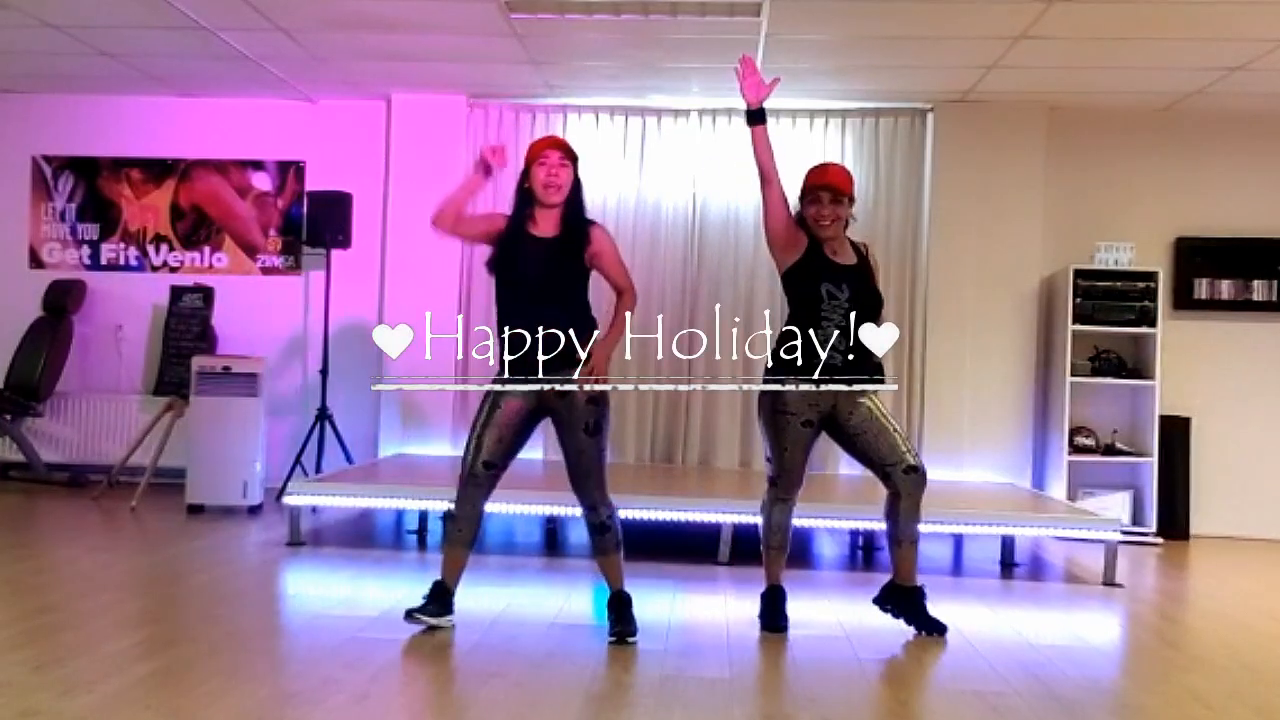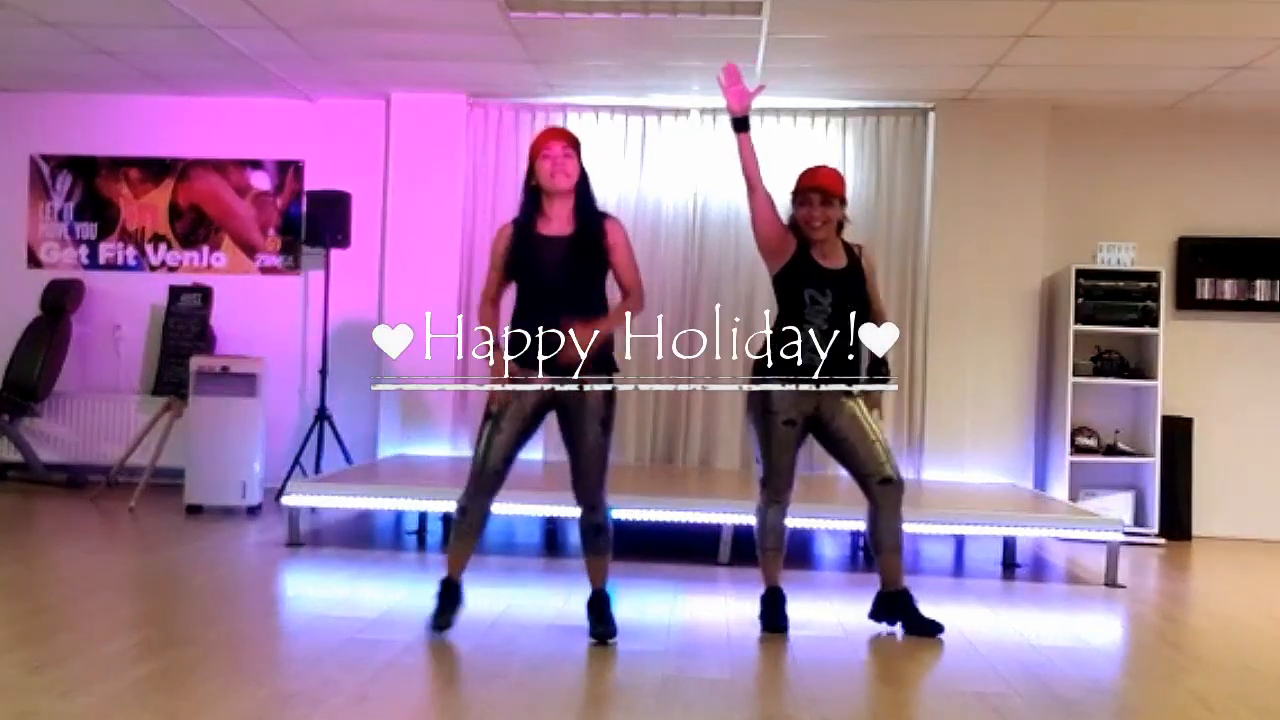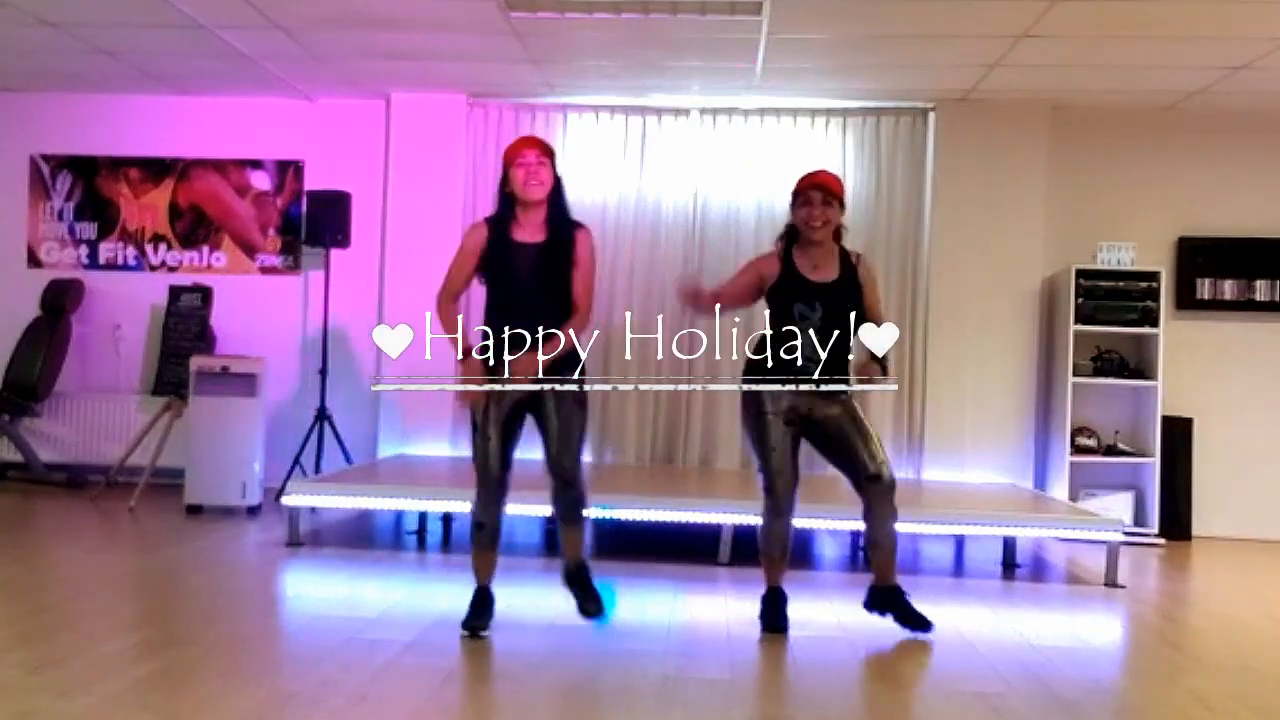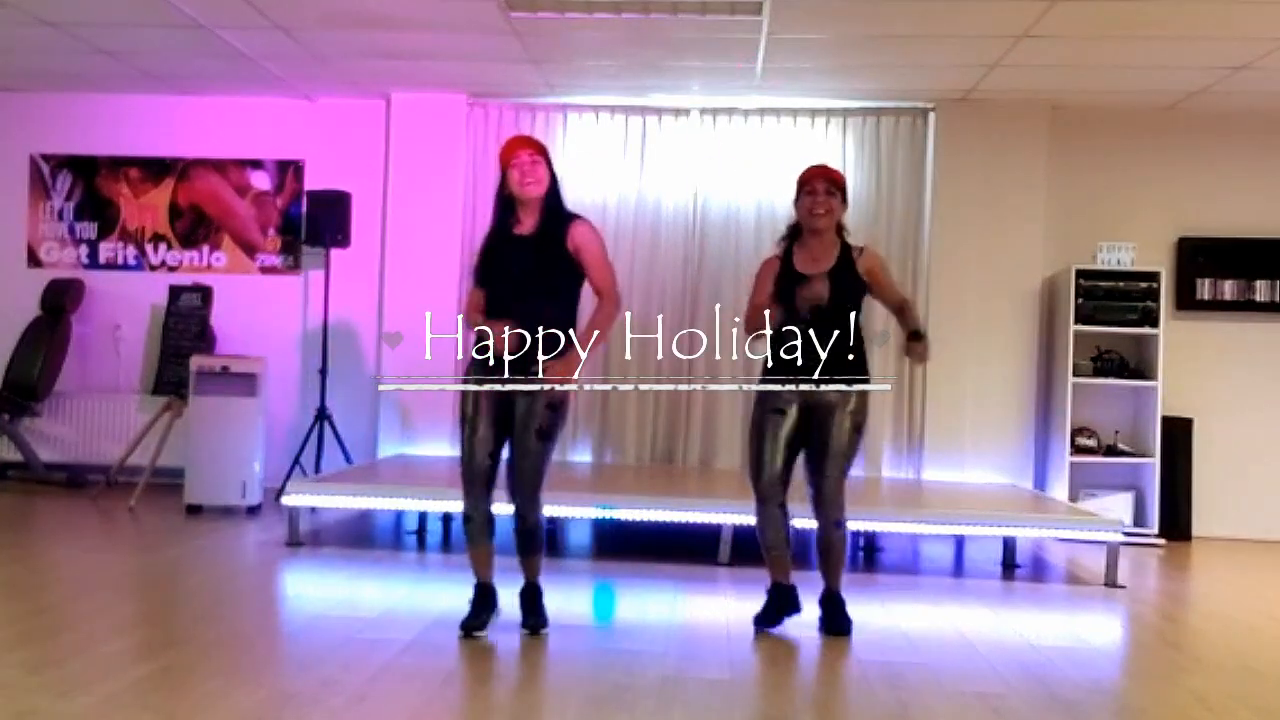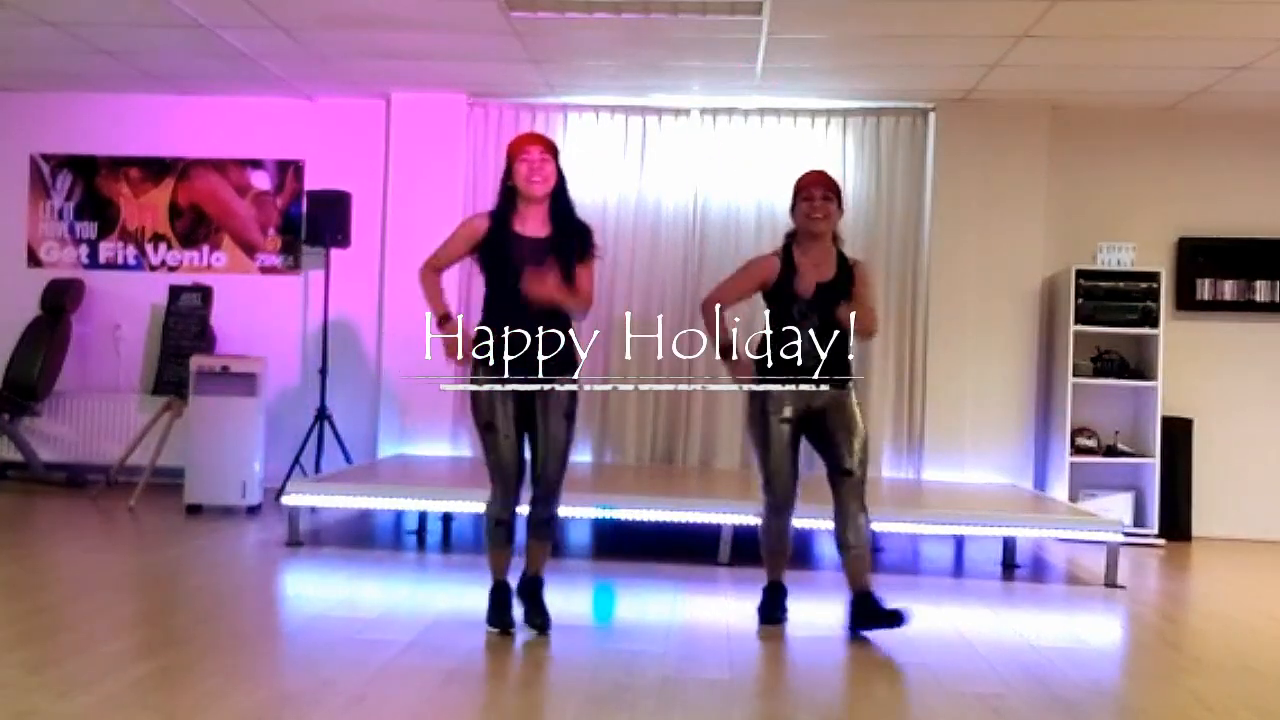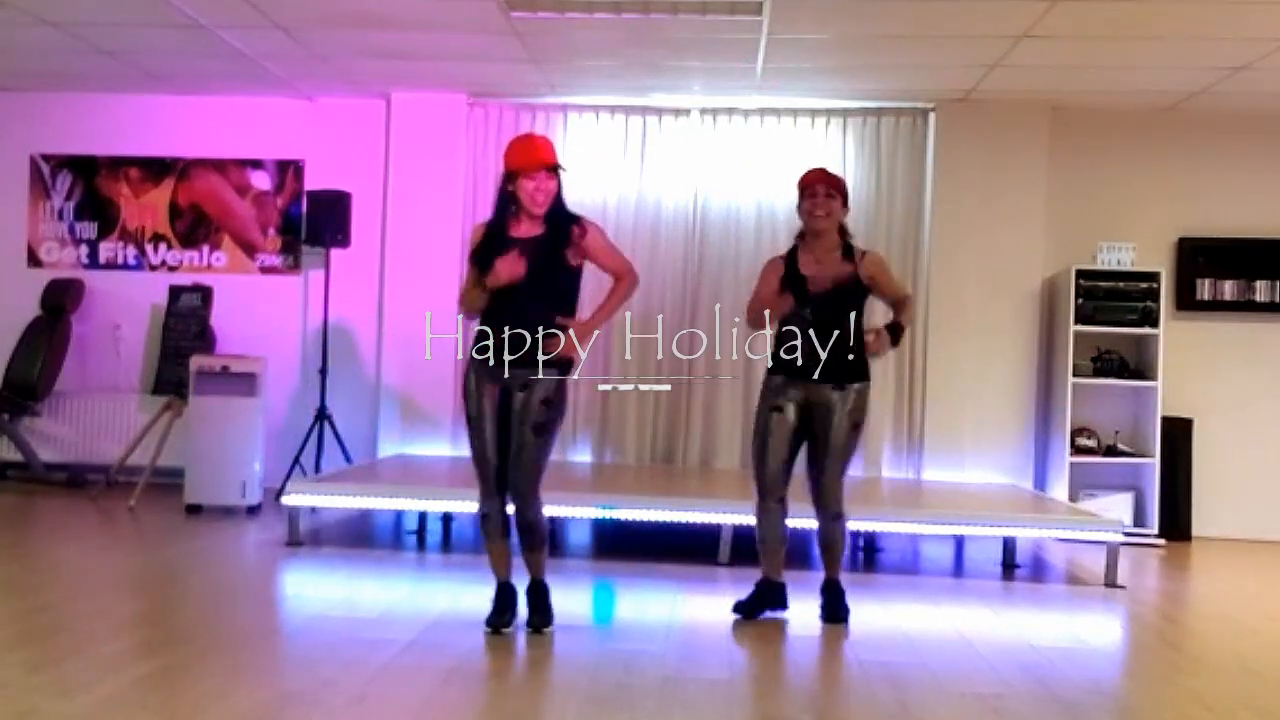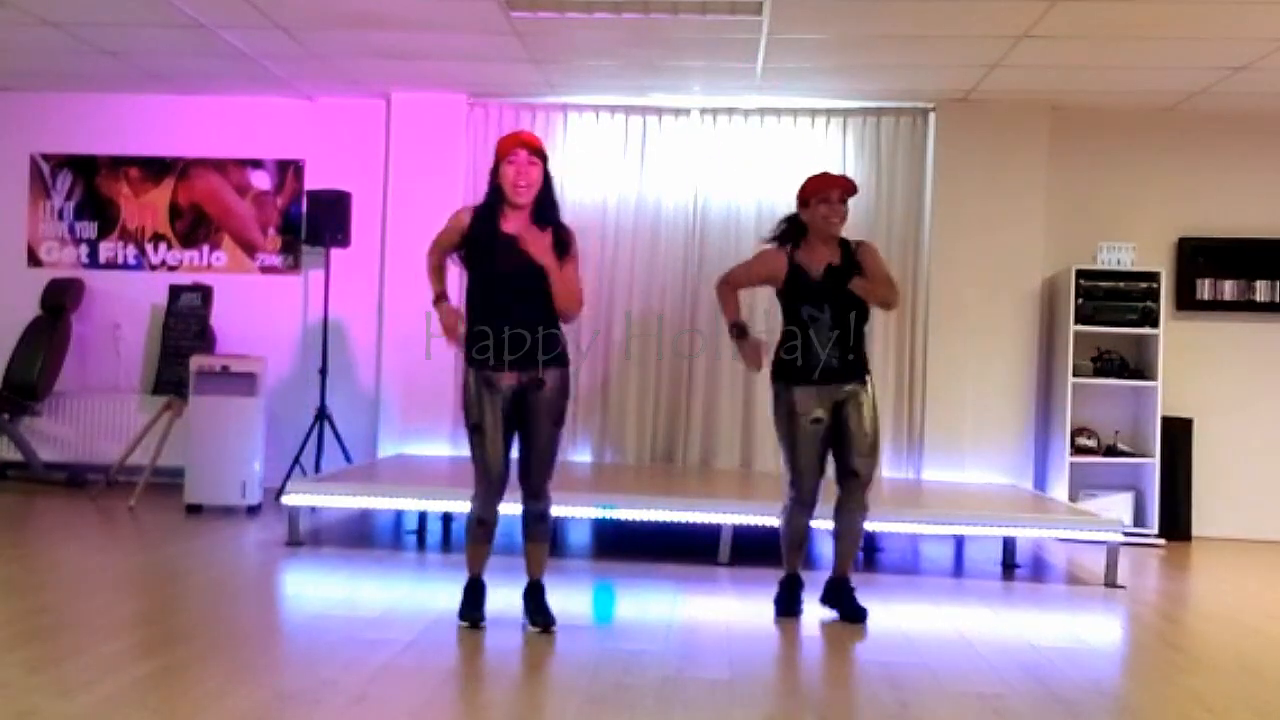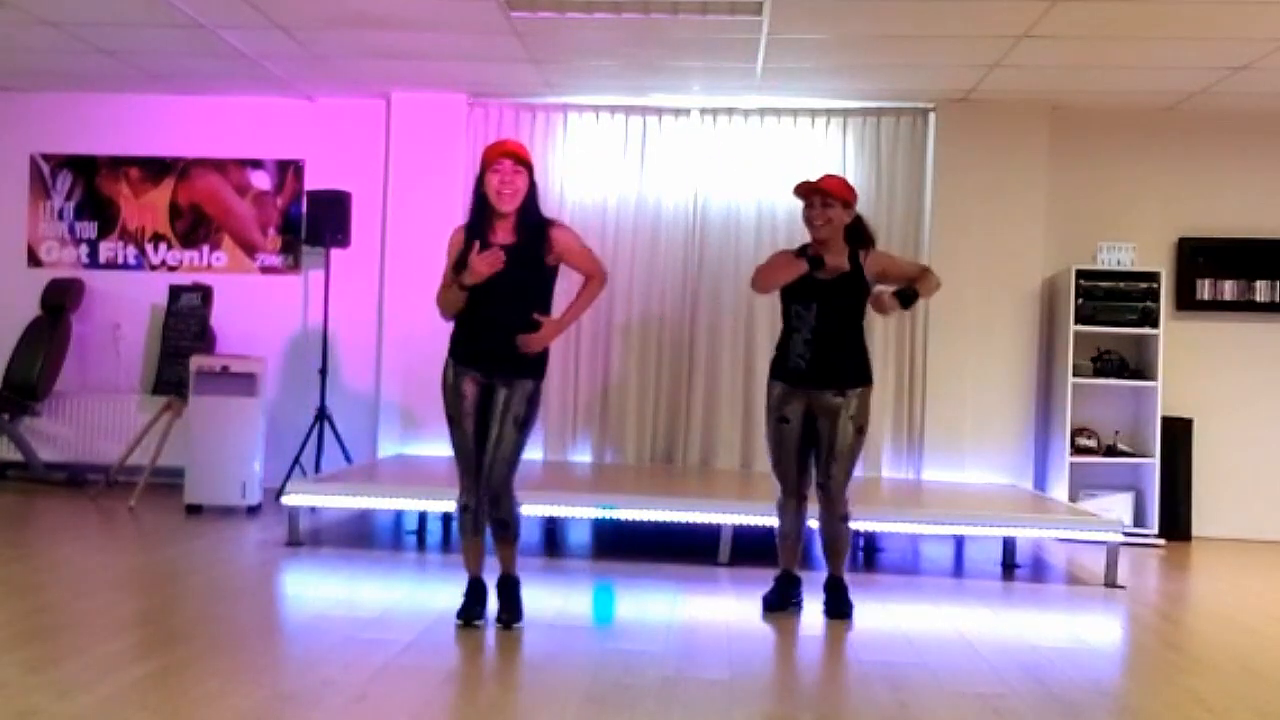
dt=0.4s
person 1, frame 1
left shoulder: (590, 234)
right shoulder: (505, 228)
left elbow: (627, 293)
right elbow: (444, 221)
left wrist: (604, 347)
right wrist: (483, 170)
left hip: (575, 379)
right hip: (516, 378)
left knee: (592, 495)
right knee: (472, 482)
left ankle: (619, 601)
right ankle: (442, 596)
person 1, frame 2
left shoulder: (606, 231)
right shoulder: (513, 235)
left elbow: (634, 297)
right elbow: (490, 300)
left wrist: (600, 329)
right wrist: (495, 358)
left hip: (588, 375)
right hip: (525, 374)
left knee: (590, 494)
right knee: (482, 479)
left ankle: (599, 600)
right ankle: (451, 587)
person 1, frame 3
left shoulder: (576, 237)
right shoulder: (484, 235)
left elbow: (582, 316)
right elbow: (448, 299)
left wrist: (541, 356)
right wrist: (466, 358)
left hip: (558, 372)
right hip: (497, 376)
left knee: (567, 474)
right knee: (490, 487)
left ankle: (576, 569)
right ankle: (482, 595)
person 1, frame 4
left shoulder: (574, 231)
right shoulder: (496, 237)
left elbow: (609, 299)
right elbow: (473, 307)
left wrist: (575, 356)
right wrist: (485, 328)
left hip: (542, 377)
right hip: (488, 372)
left knee: (524, 489)
right knee: (475, 485)
left ankle: (531, 589)
right ankle: (483, 592)
person 1, frame 5
left shoulder: (575, 235)
right shoulder: (484, 226)
left elbow: (582, 305)
right elbow: (430, 271)
left wrist: (555, 294)
right wrist: (447, 323)
left hip: (554, 371)
right hip: (496, 368)
left knee: (549, 484)
right knee: (506, 484)
left ankle: (533, 584)
right ankle: (499, 587)
person 1, frame 6
left shoulder: (577, 232)
right shoulder: (487, 233)
left elbow: (627, 278)
right elbow: (467, 305)
left wrist: (588, 328)
right wrist: (491, 280)
left hip: (543, 372)
right hip: (486, 369)
left knee: (522, 486)
right knee: (490, 485)
left ankle: (537, 585)
right ankle: (503, 589)
person 1, frame 7
left shoulder: (559, 236)
right shoulder: (470, 221)
left elbow: (571, 309)
right elbow: (436, 255)
left wrist: (546, 261)
right wrist: (442, 304)
left hip: (546, 370)
right hip: (486, 371)
left knee: (535, 485)
right knee: (491, 482)
left ankle: (535, 589)
right ankle: (474, 582)
person 1, frame 8
left shoulder: (551, 236)
right shoulder: (465, 237)
left elbow: (598, 276)
right elbow: (447, 308)
left wrist: (560, 324)
right wrist: (466, 278)
left hip: (522, 375)
right hip: (465, 370)
left knee: (497, 480)
right knee: (471, 481)
left ankle: (509, 580)
right ankle: (475, 584)
person 2, frame 1
left shoulder: (864, 256)
right shoulder: (793, 247)
right elbow: (769, 180)
left wrist: (871, 372)
right wrist: (755, 112)
left hip: (852, 391)
right hip: (794, 387)
left knee: (909, 475)
right knee: (784, 488)
left ankle: (903, 590)
right ankle: (773, 593)
person 2, frame 2
left shoulder: (860, 259)
right shoulder: (783, 249)
left elbow: (876, 320)
right elbow: (754, 186)
left wrist: (876, 374)
right wrist: (740, 118)
left hip: (839, 392)
right hip: (781, 387)
left knee: (886, 484)
right knee: (776, 492)
left ankle: (894, 597)
right ankle: (772, 596)
person 2, frame 3
left shoulder: (857, 268)
right shoulder: (772, 266)
left elbow: (875, 327)
right elbow: (718, 301)
left wrist: (876, 362)
right wrist: (697, 297)
left hip: (830, 395)
right hip: (772, 390)
left knee: (879, 482)
right knee: (780, 498)
left ankle: (887, 589)
right ankle: (774, 596)
person 2, frame 4
left shoulder: (861, 261)
right shoulder: (775, 266)
left elbow: (898, 302)
right elbow: (753, 326)
left wrist: (914, 335)
right wrist: (796, 299)
left hip: (841, 389)
right hip: (783, 386)
left knee: (829, 497)
right knee: (766, 485)
left ankle: (832, 598)
right ankle: (781, 590)
person 2, frame 5
left shoulder: (853, 272)
right shoulder: (772, 265)
left elbow: (868, 328)
right elbow: (712, 305)
left wrist: (821, 297)
right wrist: (730, 353)
left hip: (833, 391)
right hip: (777, 389)
left knee: (851, 490)
right knee: (779, 497)
left ankle: (862, 601)
right ankle: (774, 588)
person 2, frame 6
left shoulder: (864, 263)
right shoulder: (779, 267)
left elbow: (904, 302)
right elbow: (756, 318)
left wrist: (892, 334)
right wrist: (808, 287)
left hip: (842, 389)
right hip: (784, 384)
left knee: (827, 493)
right knee: (769, 482)
left ankle: (832, 586)
right ankle: (770, 585)
person 2, frame 7
left shoulder: (861, 255)
right shoulder: (780, 260)
left elbow: (890, 298)
right elbow: (726, 285)
left wrist: (832, 275)
right wrist: (741, 335)
left hip: (853, 387)
right hip: (798, 388)
left knee: (857, 481)
right knee: (805, 490)
left ankle: (839, 583)
right ankle: (791, 579)
person 2, frame 8
left shoulder: (869, 263)
right shoulder: (792, 260)
left elbow: (929, 277)
right elbow: (759, 282)
left wrist: (901, 297)
right wrist: (818, 262)
left hip: (845, 393)
right hip: (789, 389)
left knee: (833, 491)
right knee: (791, 488)
left ankle: (836, 580)
right ankle: (788, 577)
